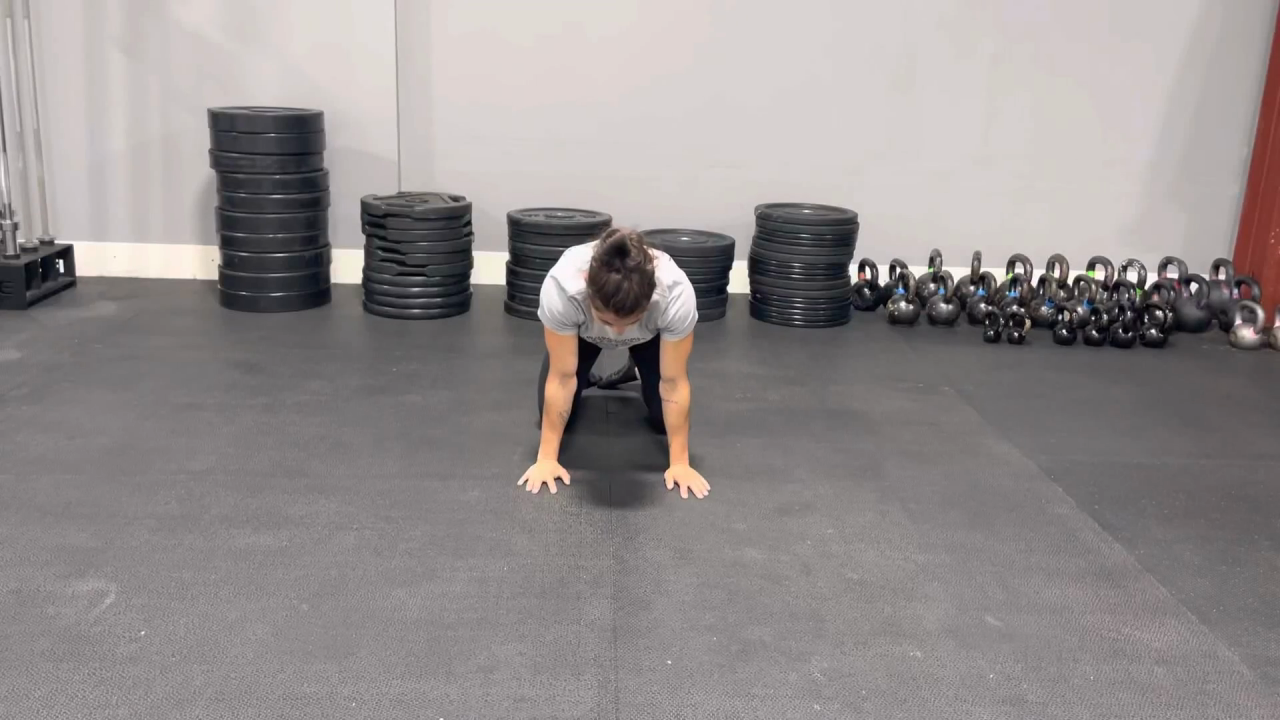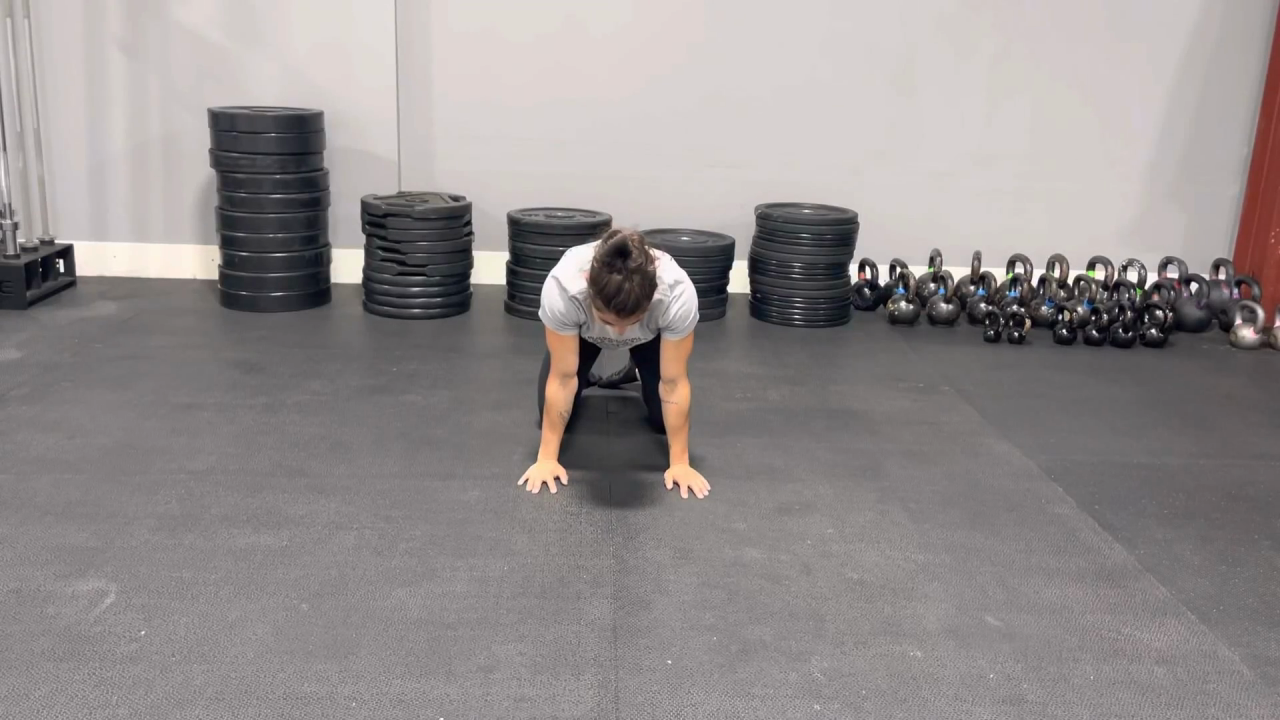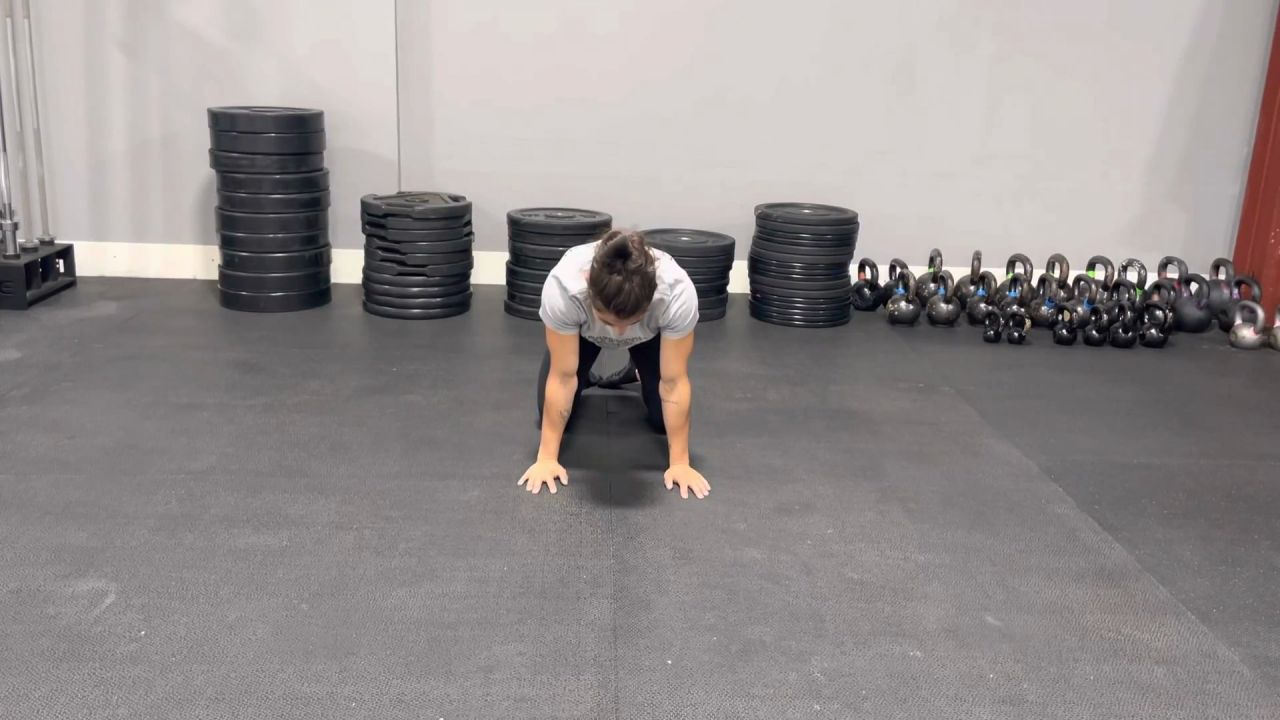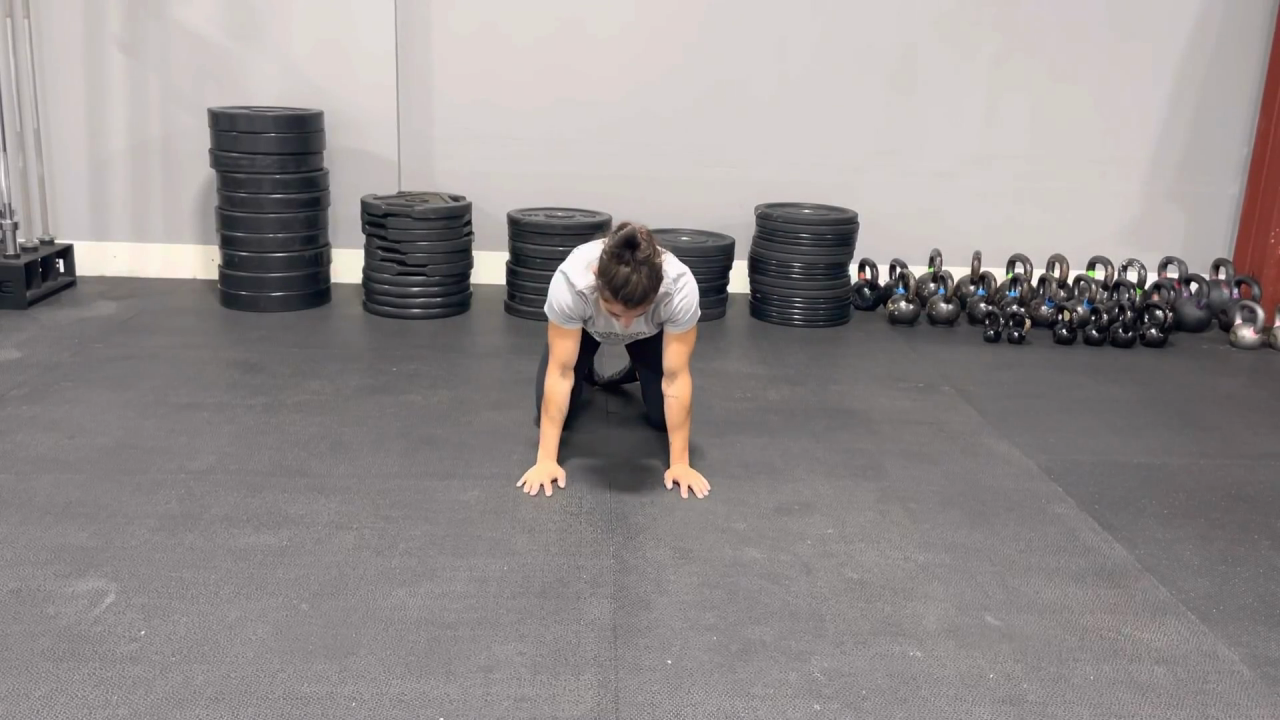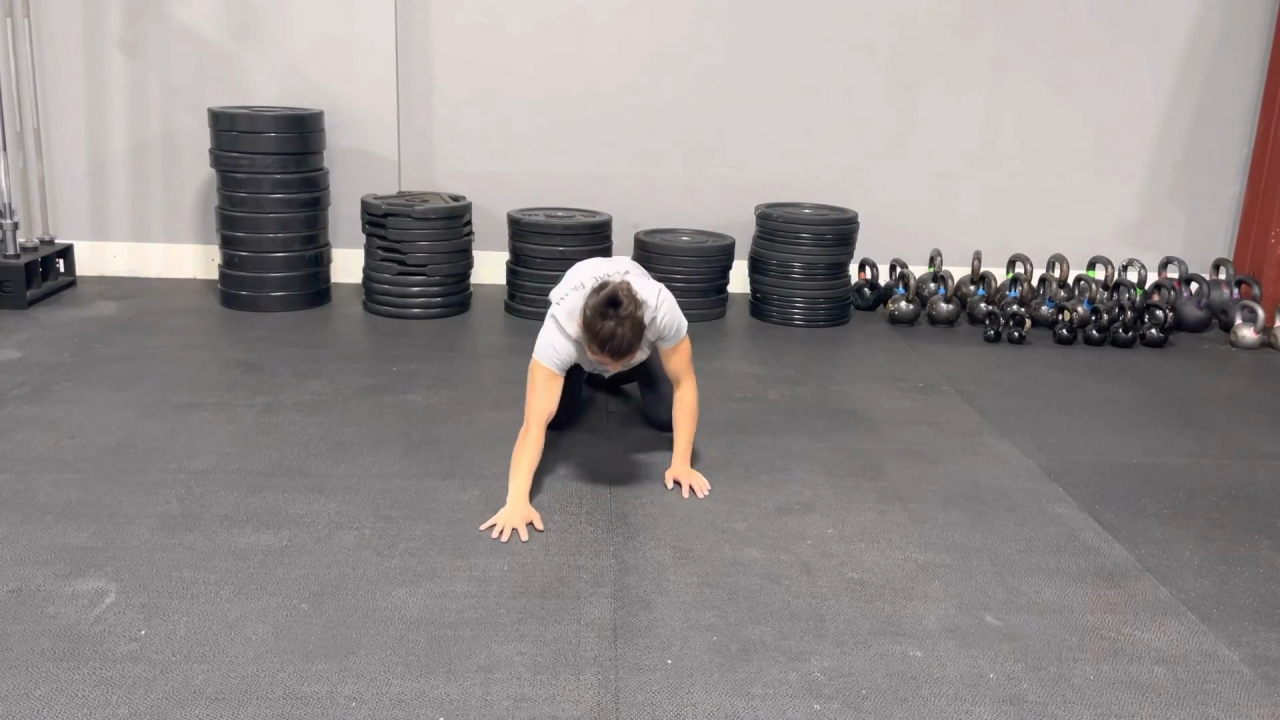
dt=0.5s
person 1, frame 1
left shoulder: (676, 294)
right shoulder: (560, 287)
left elbow: (674, 382)
right elbow: (561, 377)
left wrist: (680, 463)
right wrist: (547, 458)
left hip: (650, 334)
right hip: (581, 331)
left knee: (664, 420)
right knee: (552, 413)
left ankle: (641, 372)
right ankle: (585, 378)
person 1, frame 2
left shoulder: (678, 293)
right shoulder: (561, 287)
left elbow: (674, 382)
right elbow: (563, 377)
left wrist: (680, 463)
right wrist: (547, 458)
left hip: (650, 334)
right hip: (582, 331)
left knee: (663, 419)
right knee: (552, 412)
left ankle: (639, 371)
right ankle: (586, 379)
person 1, frame 3
left shoulder: (678, 292)
right shoulder: (562, 286)
left elbow: (674, 381)
right elbow: (562, 376)
left wrist: (680, 462)
right wrist: (547, 458)
right hip: (582, 330)
left knee: (662, 418)
right knee: (551, 410)
left ankle: (639, 372)
right ankle: (586, 377)
person 1, frame 4
left shoulder: (681, 287)
right shoulder: (569, 281)
left elbow: (676, 377)
right elbow: (560, 371)
left wrist: (679, 462)
right wrist: (546, 459)
right hip: (584, 326)
left knee: (662, 417)
right knee: (553, 412)
left ankle: (638, 371)
right ankle: (586, 373)
person 1, frame 5
left shoulder: (660, 309)
right shoulder: (560, 327)
left elbow: (684, 385)
right elbow: (535, 424)
left wrist: (682, 464)
right wrist: (516, 501)
right hip: (573, 308)
left knee: (665, 416)
right knee: (557, 416)
left ankle: (633, 372)
right ankle: (584, 373)
